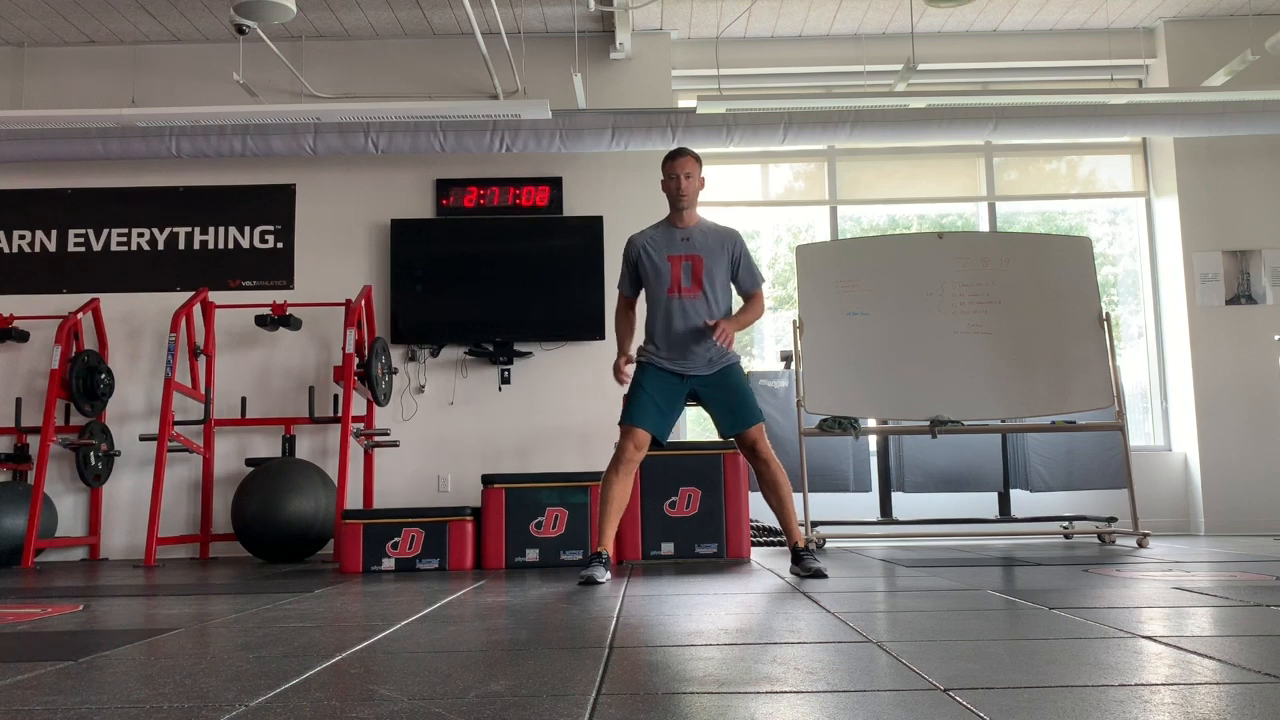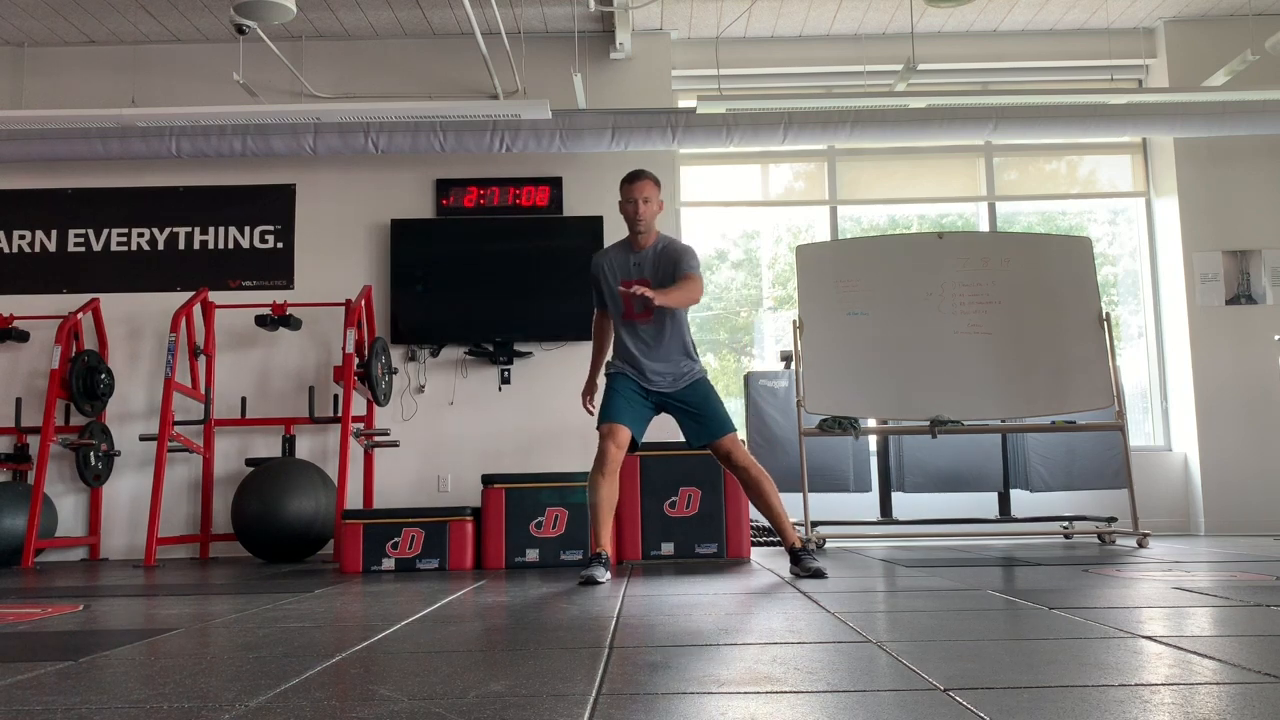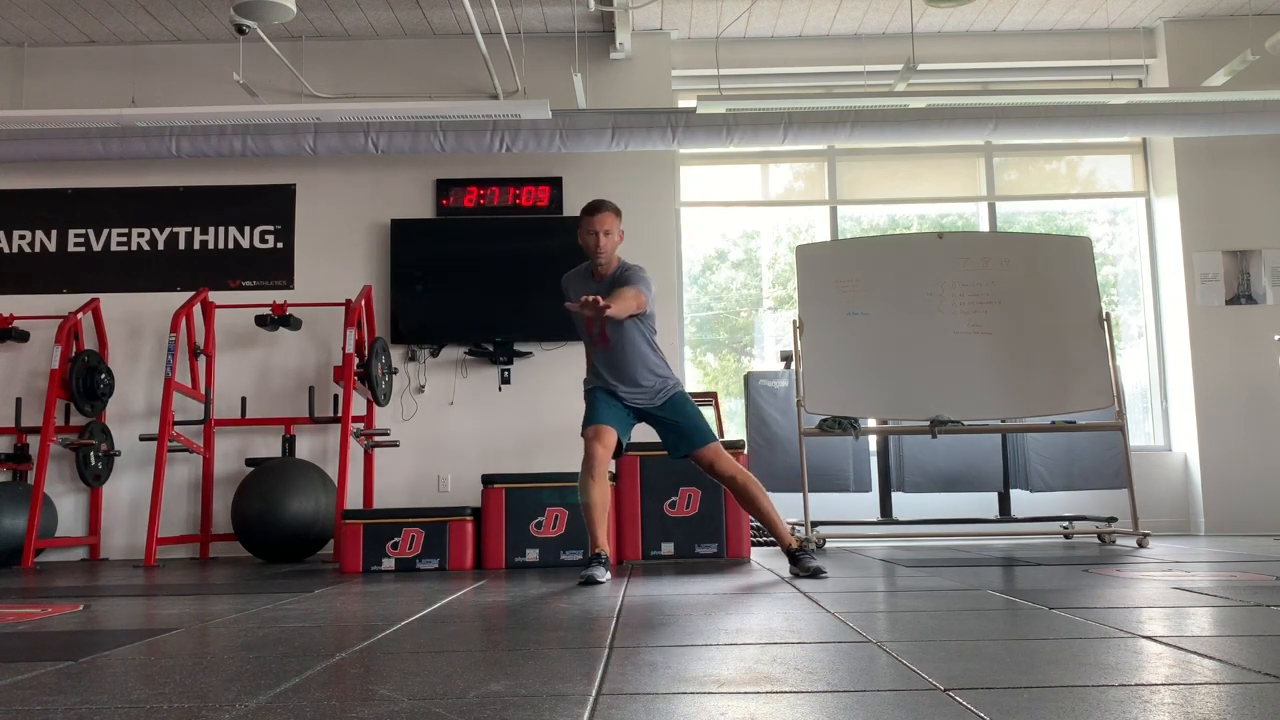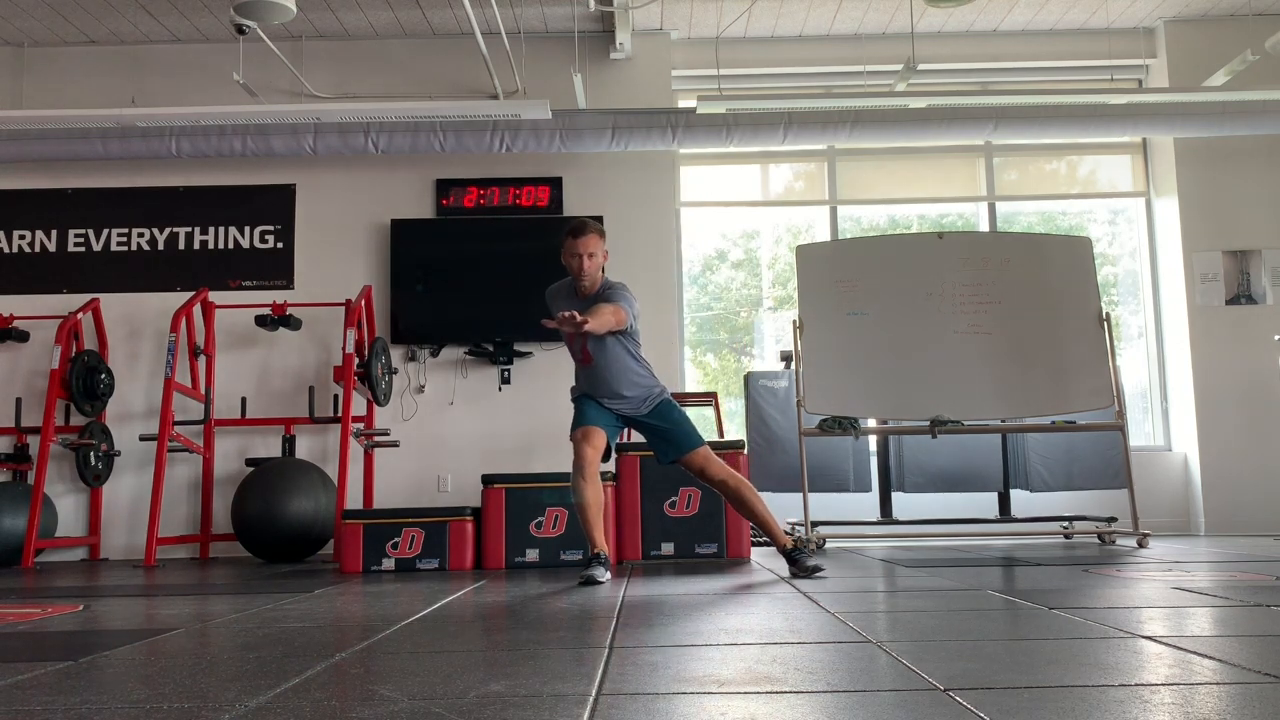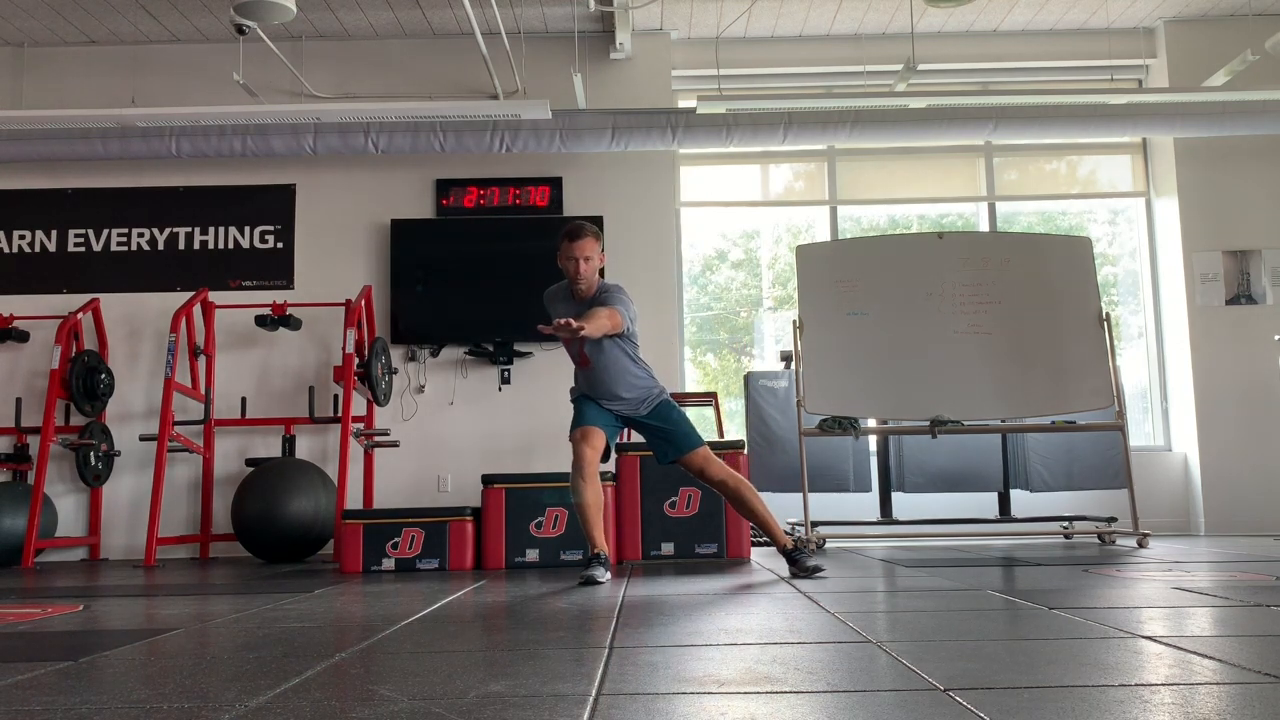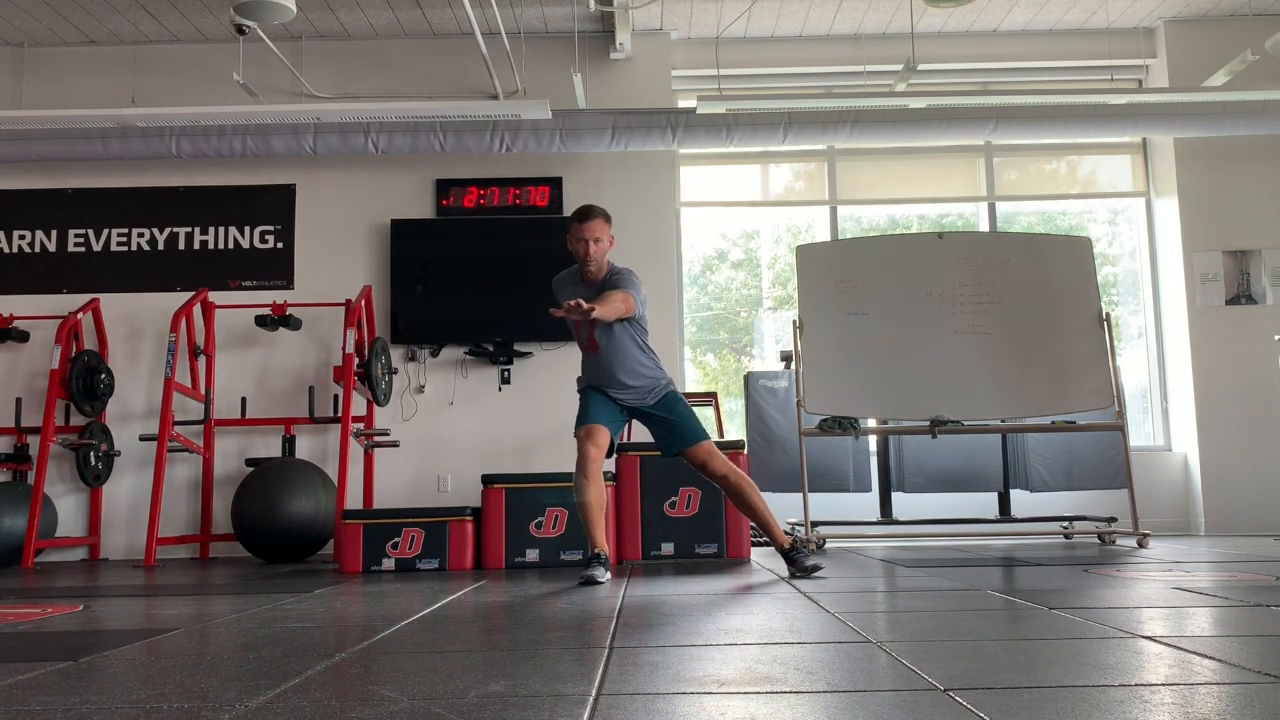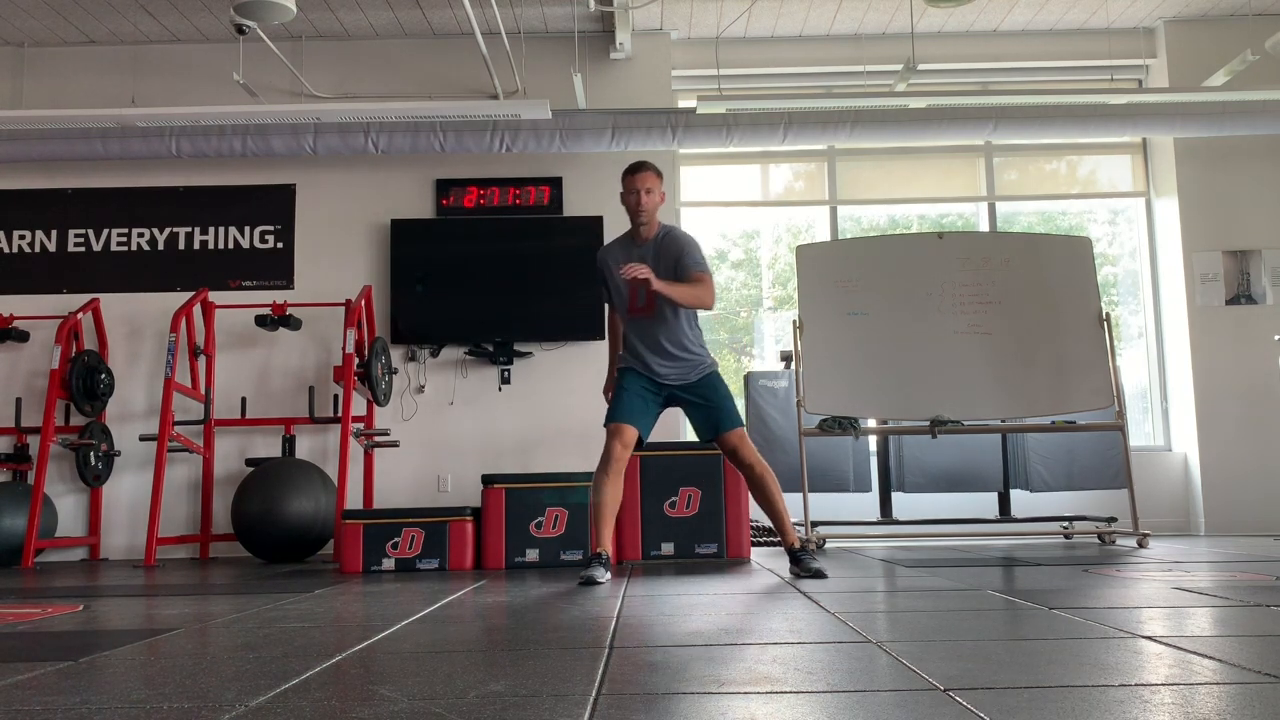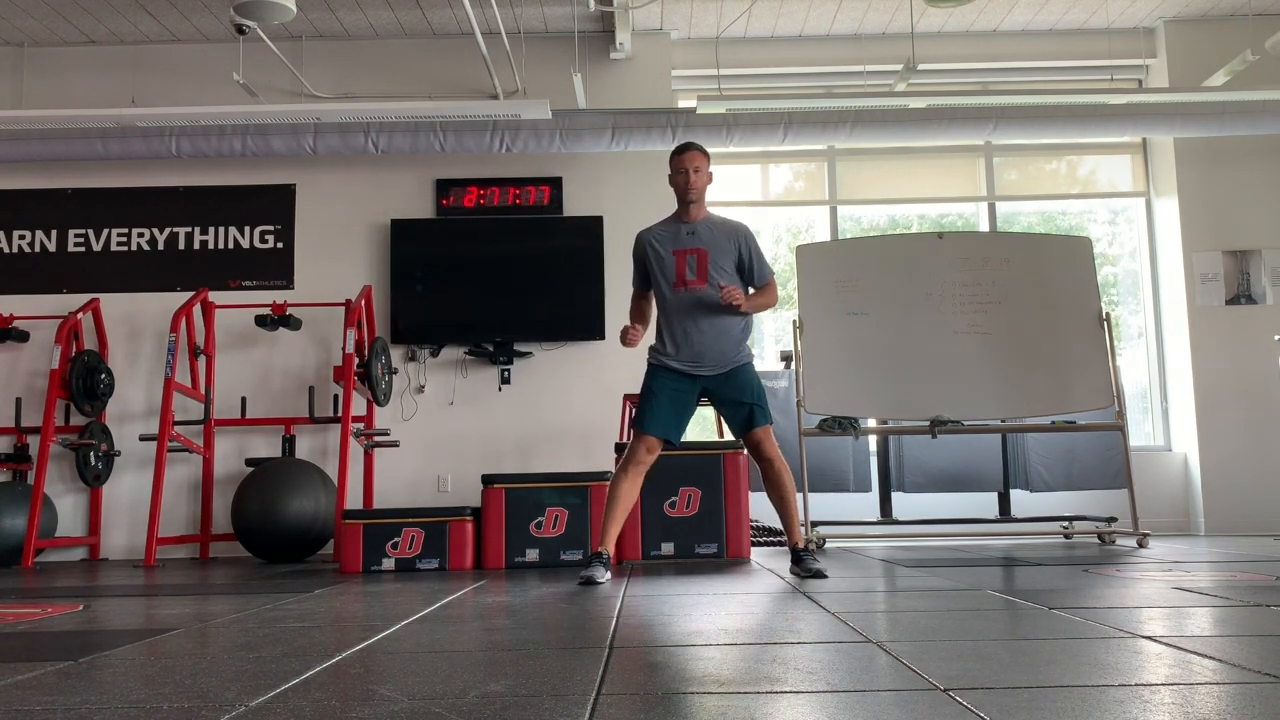
dt=0.5s
person 1, frame 1
left shoulder: (727, 239)
right shoulder: (641, 243)
left elbow: (756, 302)
right elbow: (626, 304)
left wrist: (731, 324)
right wrist: (622, 352)
left hip: (718, 363)
right hip: (660, 365)
left knee: (759, 448)
right knee: (629, 450)
left ankle: (799, 548)
right ankle: (602, 555)
person 1, frame 2
left shoulder: (678, 252)
right shoulder: (603, 261)
left elbow: (693, 291)
left wrist: (655, 295)
right wrist: (593, 375)
left hip: (684, 376)
right hip: (629, 376)
left knee: (736, 456)
right knee: (609, 448)
left ankle: (796, 549)
right ankle: (600, 556)
person 1, frame 3
left shoulder: (634, 277)
right shoulder: (571, 282)
left elbow: (628, 300)
left wrist: (605, 307)
right wrist: (592, 377)
left hip: (659, 390)
right hip: (608, 390)
left knee: (721, 464)
right knee: (596, 449)
left ankle: (793, 549)
right ankle: (600, 556)
person 1, frame 4
left shoulder: (618, 295)
right shoulder: (555, 295)
left elbow: (606, 317)
left wrist: (583, 322)
left hip: (647, 398)
right hip: (595, 398)
left knee: (712, 469)
right knee: (585, 450)
left ankle: (788, 548)
right ankle: (599, 557)
person 1, frame 5
left shoulder: (614, 297)
right shoulder: (553, 298)
left elbow: (601, 320)
left wrist: (580, 327)
left hip: (646, 398)
right hip: (595, 399)
left knee: (712, 470)
right knee: (584, 450)
left ankle: (789, 548)
right ankle: (599, 557)
person 1, frame 6
left shoulder: (625, 280)
right shoulder: (561, 284)
left elbow: (616, 304)
left wrist: (592, 309)
left hip: (652, 389)
right hip: (601, 391)
left knee: (715, 464)
right knee: (589, 450)
left ankle: (787, 547)
right ankle: (599, 556)
person 1, frame 7
left shoulder: (680, 242)
right shoulder: (608, 255)
left elbow: (706, 298)
left wrist: (660, 284)
right wrist: (611, 371)
left hip: (695, 369)
right hip: (638, 371)
left knee: (743, 453)
right knee: (616, 450)
left ankle: (795, 549)
right ankle: (601, 556)
person 1, frame 8
left shoulder: (735, 234)
right shoulder: (649, 240)
left elbow: (770, 293)
right elbow: (642, 295)
left wrist: (745, 301)
right wrist: (637, 327)
left hip: (731, 362)
right hip: (670, 366)
left knee: (766, 448)
right knee: (639, 454)
left ankle: (799, 549)
right ankle: (602, 555)
